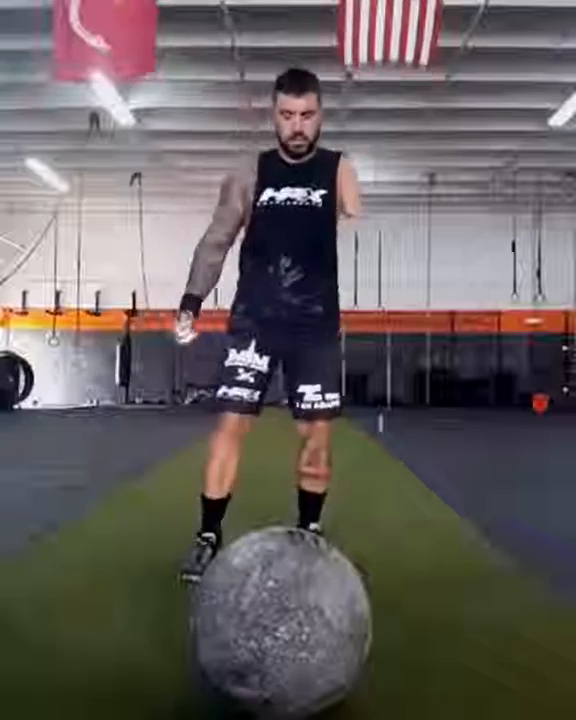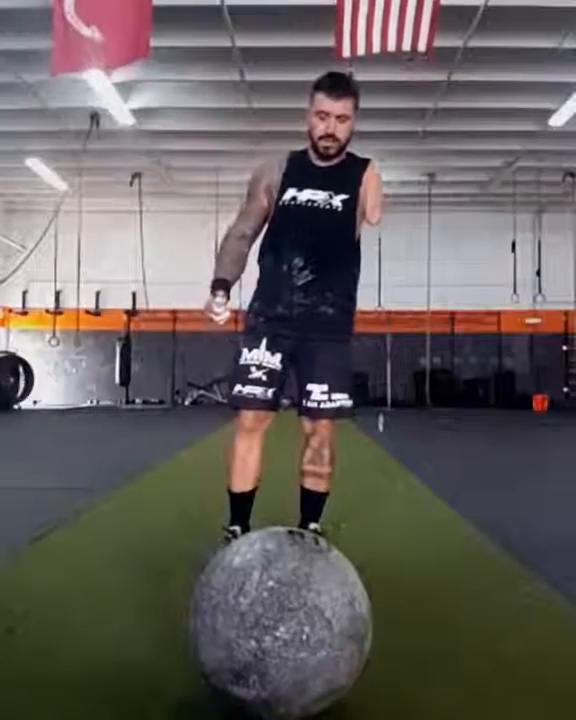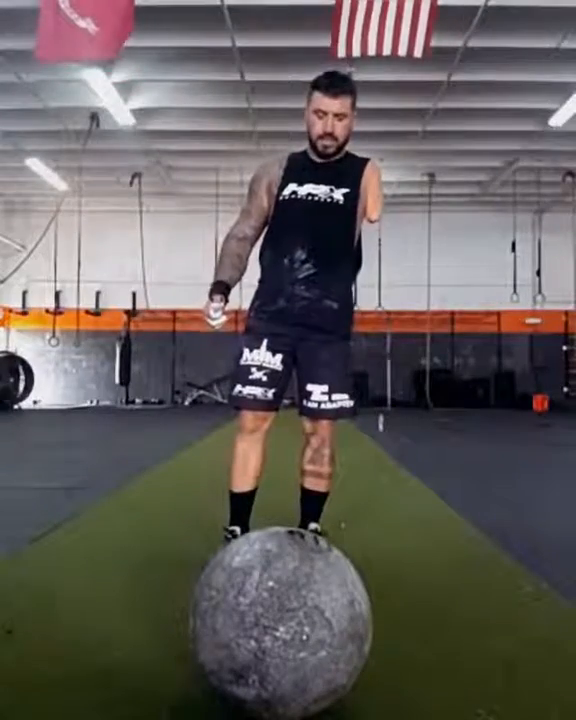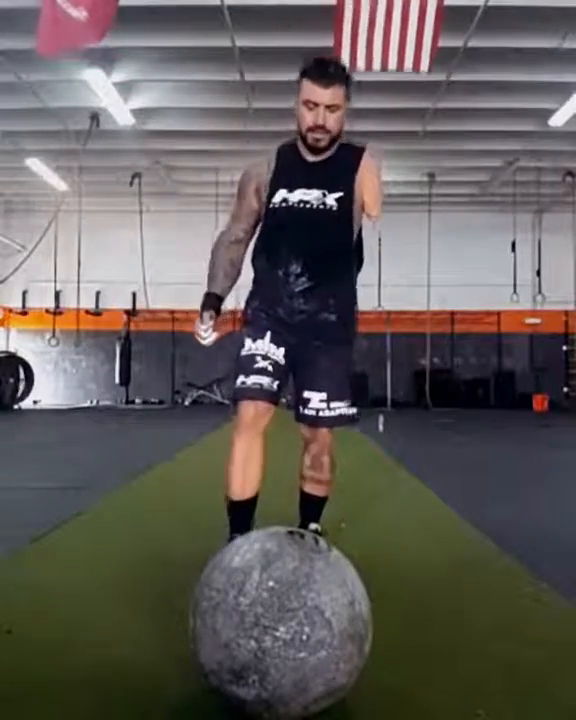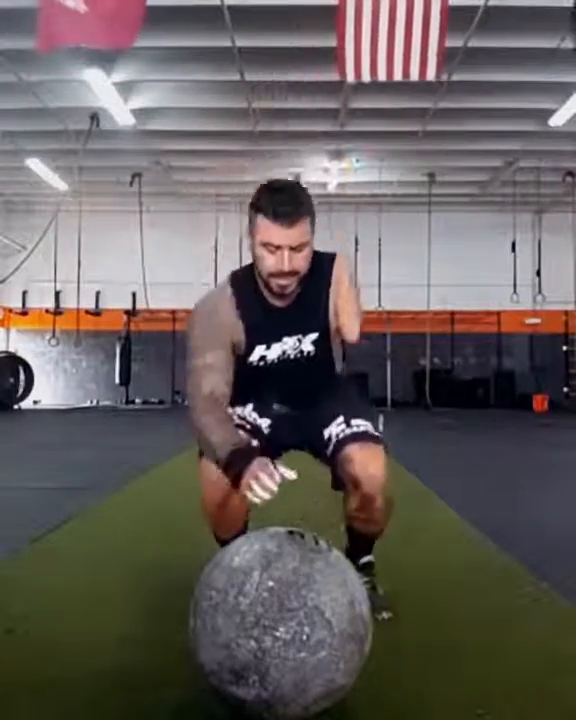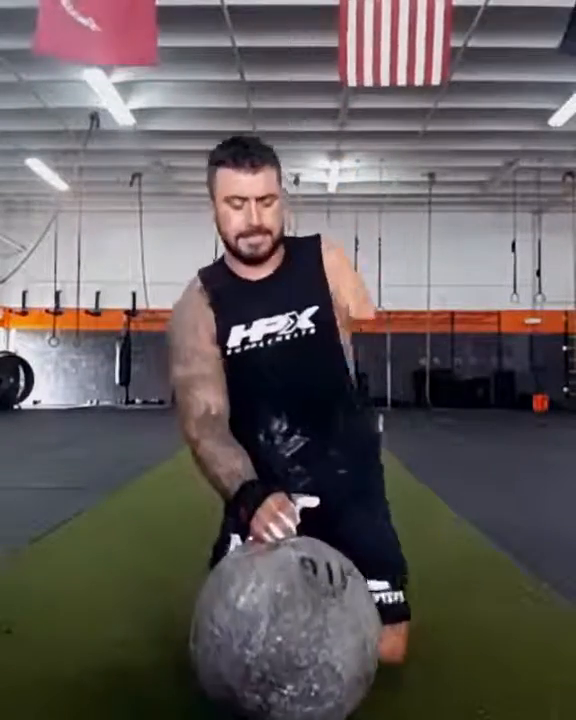
dt=0.7s
person 1, frame 1
left shoulder: (339, 170)
right shoulder: (249, 174)
right elbow: (217, 239)
right wrist: (191, 301)
left hip: (316, 322)
right hip: (254, 318)
left knee: (317, 431)
right knee: (231, 423)
left ankle: (308, 534)
right ankle: (209, 536)
person 1, frame 2
left shoulder: (365, 176)
right shoulder: (275, 172)
right elbow: (242, 233)
right wrist: (221, 285)
left hip: (328, 325)
right hip: (268, 318)
left knee: (319, 429)
right knee: (250, 420)
left ankle: (309, 533)
right ankle: (237, 533)
person 1, frame 3
left shoulder: (364, 173)
right shoulder: (275, 172)
right elbow: (243, 234)
right wrist: (220, 288)
left hip: (328, 325)
right hip: (269, 317)
left knee: (320, 429)
right knee: (252, 421)
left ankle: (309, 532)
right ankle: (236, 532)
person 1, frame 4
left shoulder: (362, 166)
right shoulder: (266, 169)
right elbow: (233, 239)
right wrist: (212, 301)
left hip: (329, 323)
right hip: (269, 314)
left knee: (319, 436)
right knee: (251, 418)
left ankle: (309, 534)
right ankle: (240, 544)
person 1, frame 5
left shoulder: (334, 274)
right shoulder: (220, 309)
right elbow: (207, 401)
right wrist: (240, 460)
left hip: (324, 397)
right hip: (256, 401)
left knee: (370, 472)
right knee: (218, 478)
left ankle: (359, 564)
person 1, frame 6
left shoulder: (326, 261)
right shoulder: (197, 309)
right elbow: (205, 424)
right wrist: (251, 497)
left hip: (347, 476)
right hip: (263, 486)
left knee: (387, 649)
